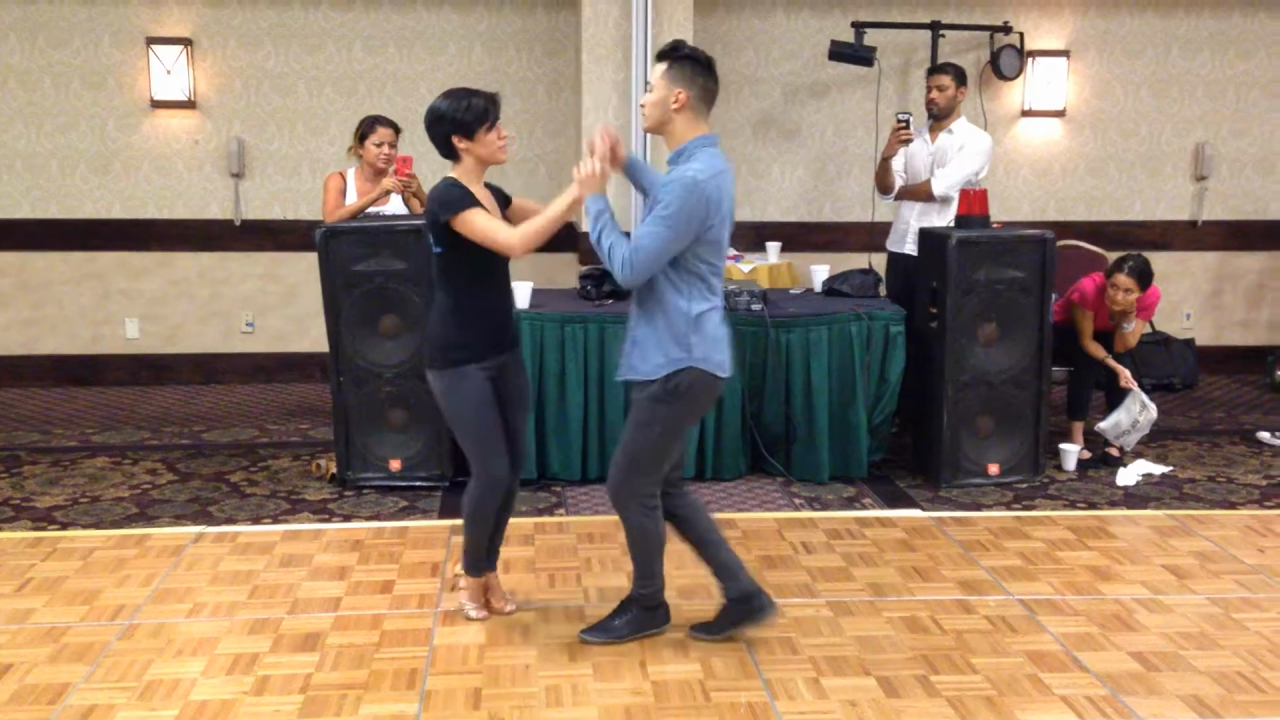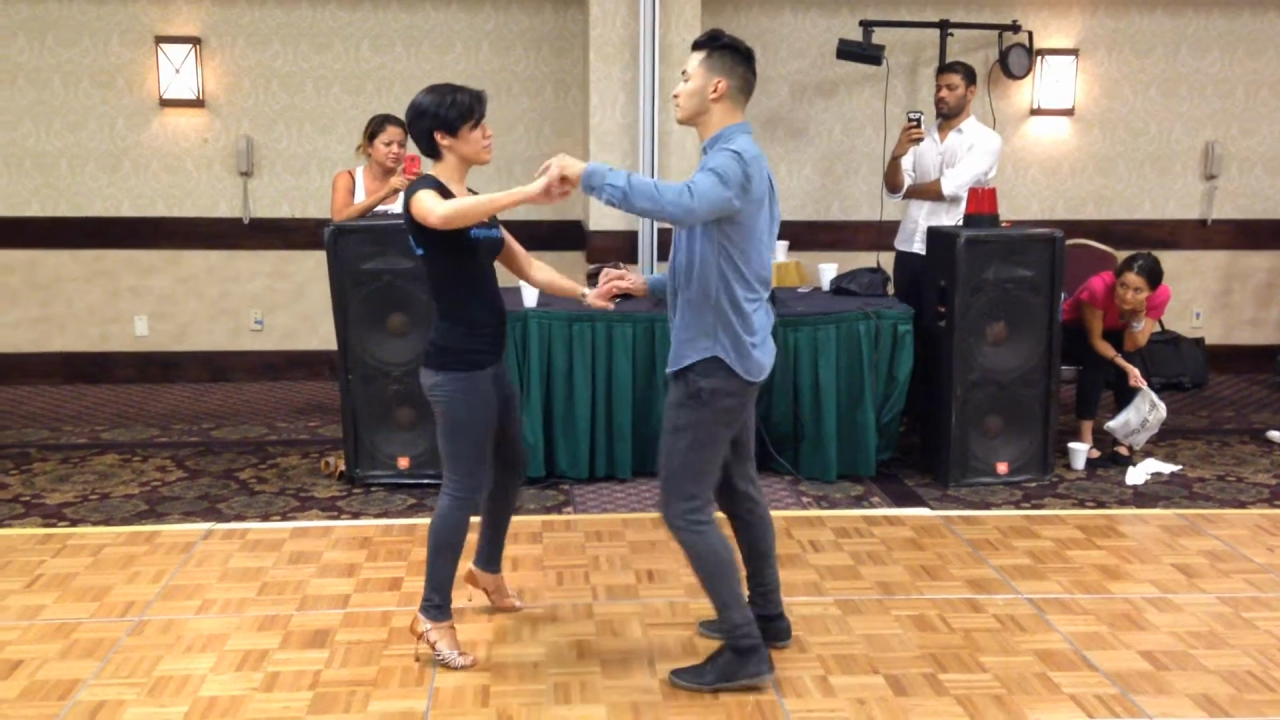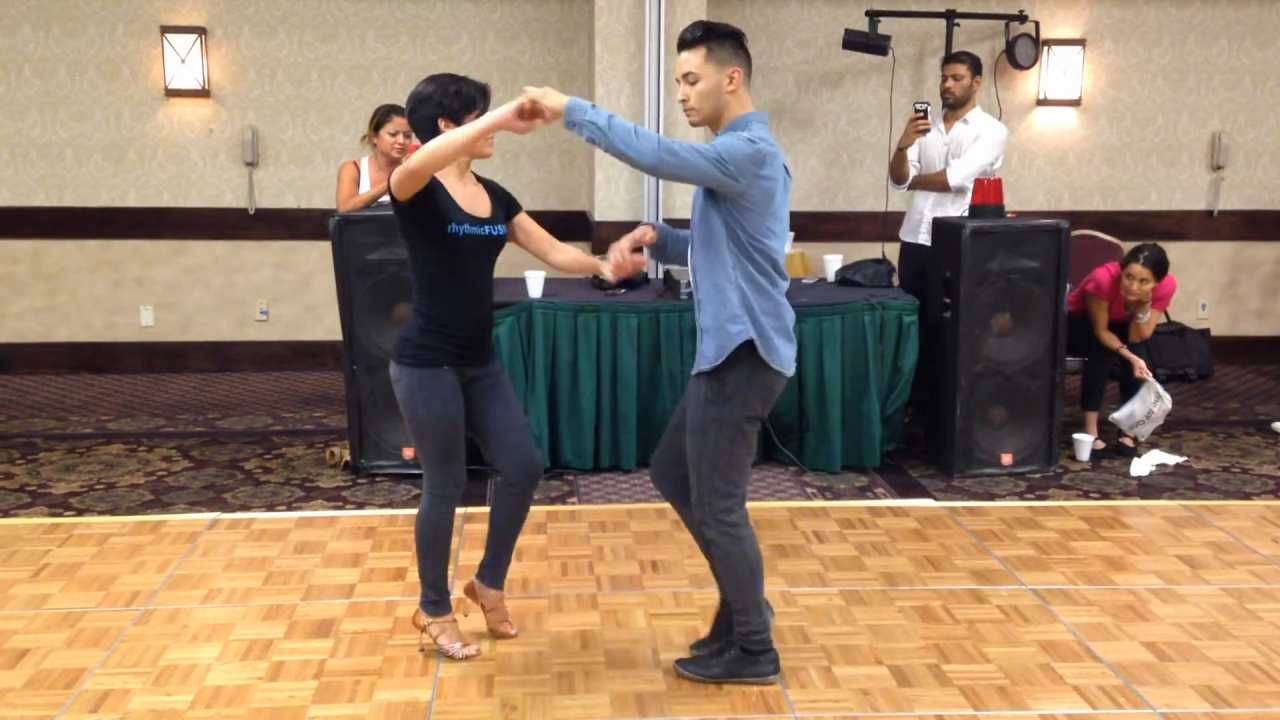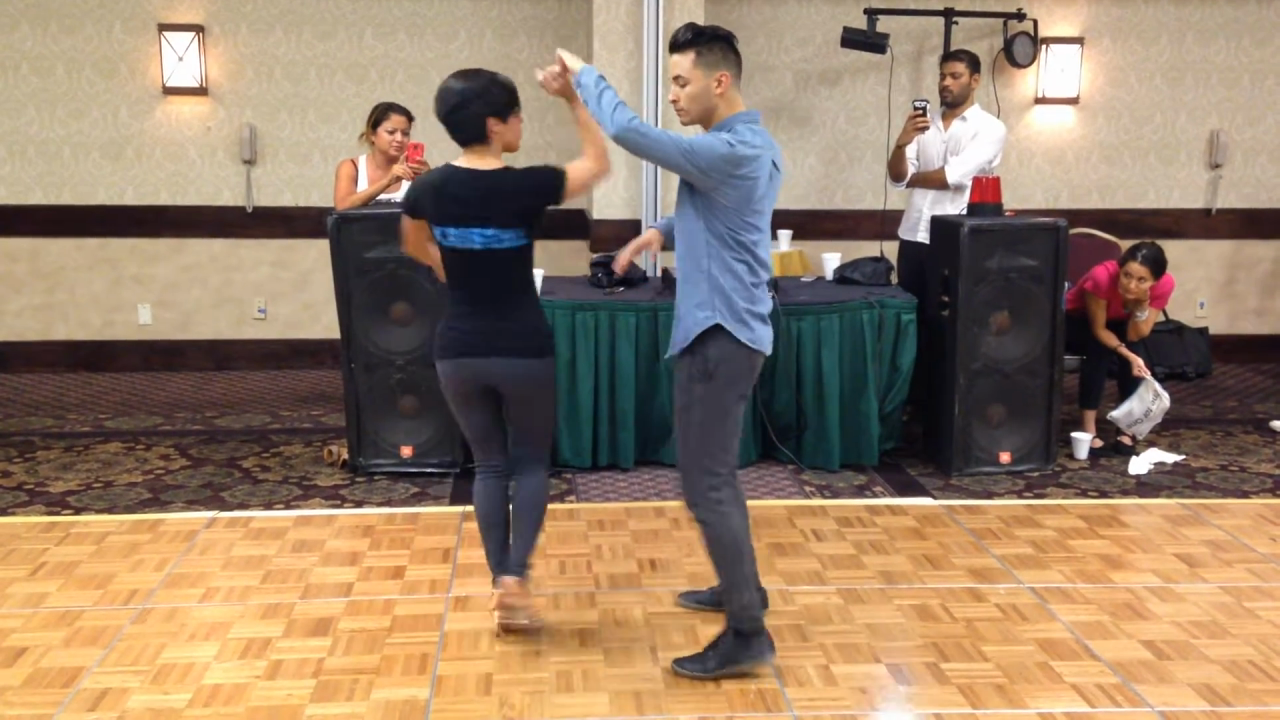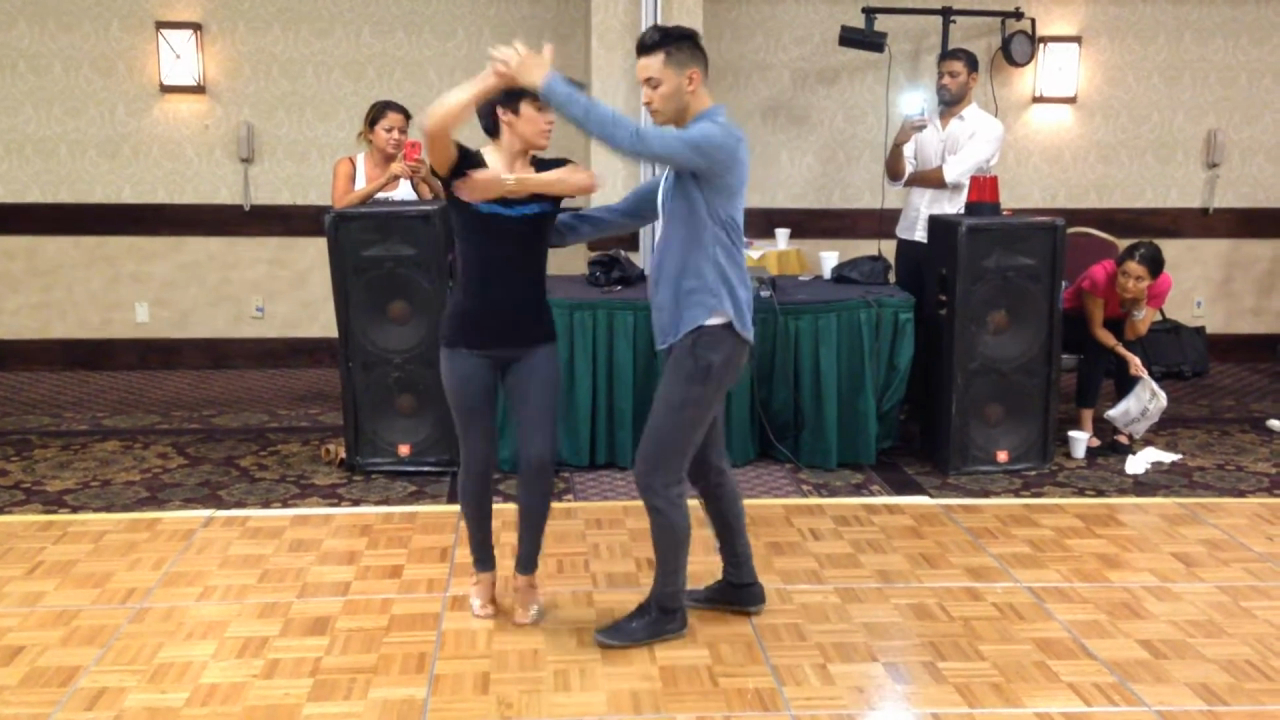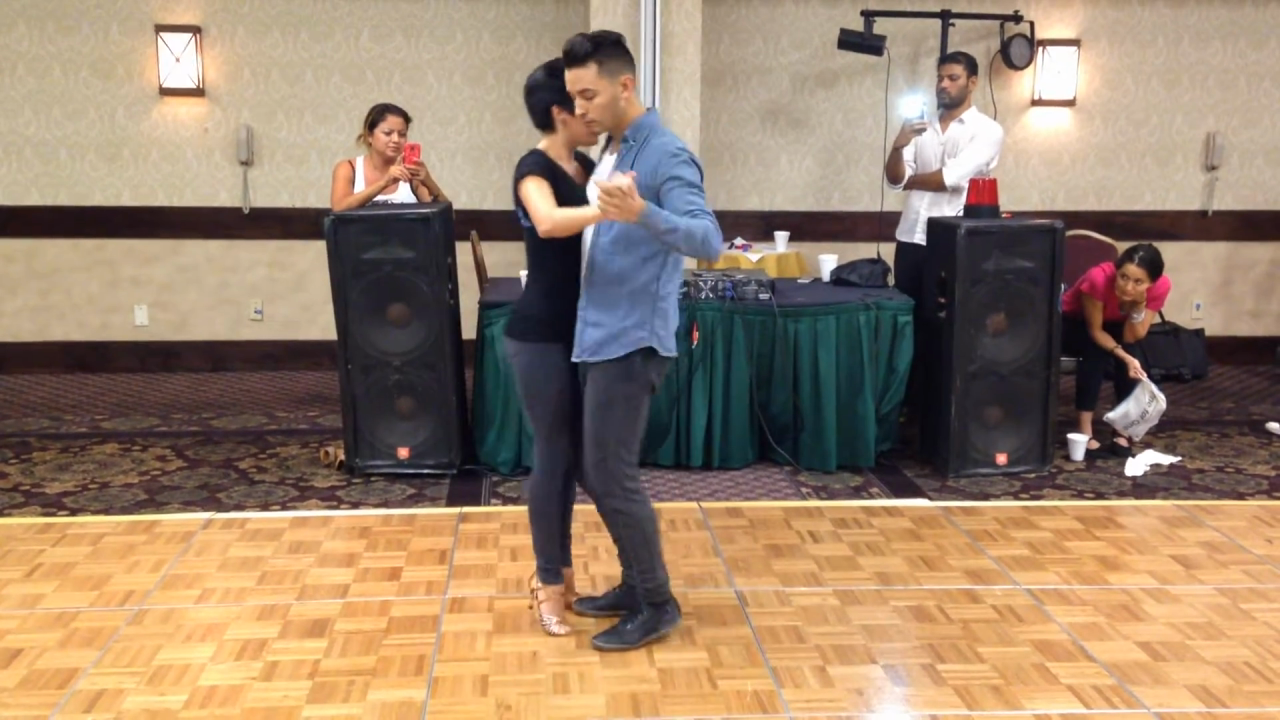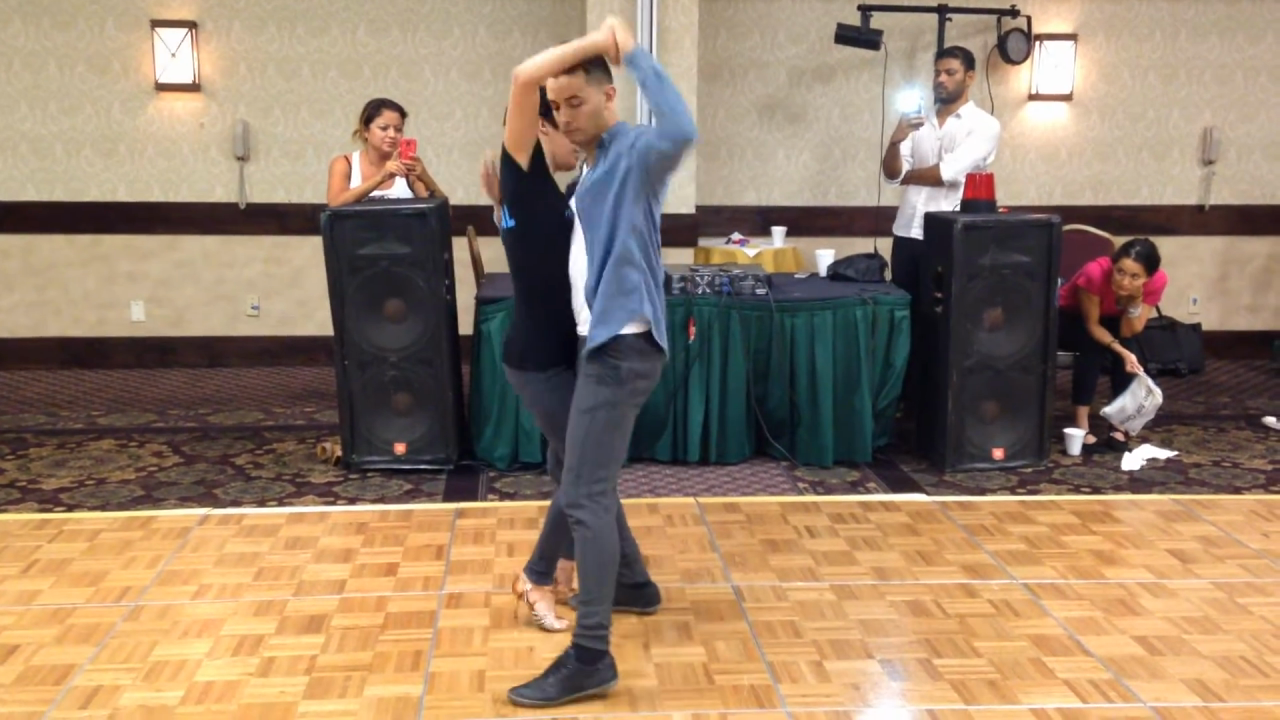
dt=0.5s
person 1, frame 1
left shoulder: (695, 181)
right shoulder: (696, 168)
left elbow: (629, 266)
left wrist: (598, 202)
right wrist: (627, 167)
left hip: (679, 363)
right hip: (673, 359)
left knee: (632, 488)
right knee: (663, 489)
left ankle: (646, 605)
right ankle: (743, 594)
person 1, frame 2
left shoulder: (734, 160)
right shoulder: (733, 159)
left elbow: (678, 204)
left wrist: (589, 175)
right wrist: (650, 285)
left hip: (713, 359)
right hip: (733, 355)
left knee: (684, 507)
right knee: (736, 490)
left ankle: (744, 649)
right ankle: (767, 615)
person 1, frame 3
left shoulder: (749, 152)
right shoulder: (738, 153)
left elbow: (655, 154)
right elbow: (705, 244)
left wrist: (573, 109)
right wrist: (655, 237)
left hip: (742, 354)
right hip: (728, 351)
left knee: (718, 503)
right knee: (673, 475)
left ankle: (752, 649)
right ankle: (740, 603)
person 1, frame 4
left shoulder: (729, 151)
right shoulder: (752, 146)
left elbow: (629, 133)
left wrist: (584, 74)
right wrist: (662, 231)
left hip: (719, 336)
right hip: (724, 333)
left knee: (709, 484)
right knee: (711, 472)
left ankle: (745, 634)
right ankle: (742, 586)
person 1, frame 5
left shoulder: (718, 139)
right shoulder: (686, 149)
left elbow: (631, 138)
right elbow: (630, 213)
left wrist: (549, 84)
right wrist: (548, 231)
left hip: (710, 331)
right hip: (691, 328)
left knee: (658, 471)
right knee: (704, 462)
left ankle: (666, 608)
right ankle: (741, 582)
person 1, frame 6
left shoulder: (666, 156)
right shoulder: (611, 151)
left elbow: (708, 241)
left wrist: (642, 215)
left hip: (633, 341)
right hip: (600, 336)
left knee: (613, 475)
right knee: (597, 471)
left ankle: (657, 603)
right ankle: (638, 584)
person 1, frame 7
left shoulder: (636, 151)
right shoulder: (590, 167)
left elbow: (681, 131)
left wrist: (633, 53)
left hip: (624, 343)
right hip: (599, 341)
left knee: (582, 493)
right knee: (588, 479)
left ankle: (591, 658)
right ankle: (632, 583)
person 2, frame 1
left shoulder: (489, 194)
right shoulder: (448, 198)
left elbow: (541, 223)
right elbow: (516, 243)
left wrist: (589, 185)
right wrist: (579, 187)
left hip: (504, 354)
right hip: (458, 362)
left knee: (509, 470)
right knee: (490, 471)
left ankle: (486, 571)
right ankle: (471, 572)
person 2, frame 2
left shoulder: (475, 203)
right shoulder: (424, 194)
left elbow: (526, 266)
right elbow: (445, 219)
left wrist: (586, 294)
right wrist: (531, 193)
left hip: (486, 361)
right hip: (456, 366)
left knee: (510, 467)
right knee: (464, 487)
left ankle: (486, 568)
right ankle: (433, 617)
person 2, frame 3
left shoulder: (495, 196)
right shoulder: (413, 188)
left elbow: (552, 251)
right elbow: (424, 158)
left wrist: (604, 263)
right wrist: (504, 117)
left hip: (481, 361)
right hip: (426, 364)
left knee: (523, 467)
right knee: (444, 486)
left ankle: (487, 582)
right ankle: (434, 611)
person 2, frame 4
left shoulder: (428, 187)
right shoulder: (524, 185)
left elbow: (413, 245)
right elbow: (597, 163)
right wrist: (571, 96)
left hip: (457, 351)
right hip: (523, 350)
left knee: (490, 466)
right knee: (531, 464)
left ankle: (503, 585)
right ankle: (515, 579)
person 2, frame 5
left shoulder: (544, 175)
right shoulder: (460, 166)
left elbow: (588, 181)
right elbow: (434, 125)
left wrist: (516, 180)
right wrist: (495, 76)
left hip: (532, 343)
right hip: (468, 343)
left knee: (539, 457)
right knee: (477, 460)
left ankle: (525, 572)
right ankle: (481, 570)
person 2, frame 6
left shoulder: (585, 167)
right shoulder: (534, 169)
right elbow: (549, 223)
right wrist: (607, 208)
left hip: (572, 333)
right hip: (536, 336)
left knee: (574, 452)
right knee: (553, 456)
left ankle: (559, 568)
right ankle: (547, 582)
person 2, frame 7
left shoulder: (548, 189)
right shoulder: (521, 169)
right elbow: (523, 77)
left hip: (558, 352)
right hip: (539, 360)
left knee: (572, 464)
left ankle: (564, 566)
right ankle: (537, 578)
person 3, frame 1
left shoulder: (976, 140)
right shoulder: (912, 136)
left elbow: (941, 188)
right elbow: (885, 190)
left wrist: (900, 190)
right wrist: (887, 157)
right hip: (901, 249)
right ankle: (903, 408)
person 3, frame 2
left shoulder: (986, 139)
right shoulder: (921, 135)
left elbow: (950, 187)
right elbow: (893, 189)
left wrist: (909, 190)
right wrist: (897, 155)
right hip: (909, 247)
right knee: (908, 331)
right ankle: (911, 409)
person 3, frame 3
left shoulder: (991, 130)
right shoulder: (926, 126)
left elbow: (956, 178)
right elbow: (898, 180)
left wrist: (912, 180)
right wrist: (902, 146)
right hip: (914, 237)
person 3, frame 4
left shoulder: (990, 128)
right shoulder: (924, 124)
left elbow: (955, 176)
right elbow: (897, 178)
left wrist: (912, 178)
right wrist: (901, 144)
right hip: (913, 235)
person 3, frame 5
left shoulder: (987, 126)
right shoulder: (922, 122)
left elbow: (952, 174)
right elbow: (894, 176)
left wrist: (910, 177)
right wrist: (898, 143)
right hip: (911, 235)
right knee: (909, 318)
right ankle: (911, 394)
person 3, frame 6
left shoulder: (987, 130)
right shoulder: (922, 125)
left elbow: (952, 177)
right elbow: (894, 179)
left wrist: (909, 180)
right wrist: (898, 146)
right hip: (911, 238)
right ankle: (910, 396)
person 3, frame 7
left shoulder: (984, 125)
right shoulder: (919, 119)
left elbow: (949, 173)
right elbow: (891, 174)
left wrist: (907, 175)
right wrist: (895, 141)
right hip: (908, 232)
right ankle: (907, 392)
person 4, frame 1
left shoulder: (1151, 296)
right shoulder: (1089, 288)
left elbow: (1122, 348)
right elbow: (1085, 341)
left wrist: (1130, 314)
right wrist: (1115, 367)
left hip: (1105, 336)
right hip: (1064, 334)
left knee: (1122, 359)
right knee: (1088, 361)
right ankle: (1076, 441)
person 4, frame 2
left shoulder: (1160, 295)
right shoulder: (1098, 287)
left elbow: (1131, 346)
right elbow: (1094, 339)
left wrist: (1139, 313)
right wrist: (1125, 366)
left hip: (1114, 335)
right hip: (1073, 333)
left knee: (1131, 358)
right knee: (1097, 360)
right ankle: (1085, 440)
person 4, frame 3
left shoulder: (1166, 286)
right shoulder: (1103, 278)
left elbow: (1137, 338)
right elbow: (1100, 331)
left wrist: (1144, 305)
right wrist: (1130, 357)
left hip: (1120, 326)
right hip: (1078, 324)
right knee: (1102, 350)
right ankle: (1090, 431)
person 4, frame 4
left shoulder: (1164, 285)
right shoulder: (1102, 277)
left elbow: (1135, 336)
right elbow: (1098, 329)
left wrist: (1143, 303)
right wrist: (1129, 356)
left hip: (1118, 324)
right hip: (1076, 322)
left knee: (1135, 347)
right knee: (1100, 349)
right ankle: (1088, 430)
person 4, frame 5
left shoulder: (1161, 284)
right shoulder: (1099, 276)
left elbow: (1132, 335)
right elbow: (1095, 328)
left wrist: (1140, 303)
right wrist: (1126, 355)
left hip: (1115, 323)
right hip: (1073, 321)
left knee: (1131, 347)
right knee: (1098, 347)
left ankle: (1123, 428)
right ankle: (1085, 429)
person 4, frame 6
left shoulder: (1161, 286)
right shoulder: (1099, 278)
left elbow: (1131, 338)
right elbow: (1094, 330)
left wrist: (1139, 305)
right wrist: (1125, 357)
left hip: (1114, 326)
right hip: (1073, 324)
left knee: (1131, 349)
right knee: (1097, 350)
left ankle: (1123, 429)
right ankle: (1084, 432)
person 4, frame 7
left shoulder: (1157, 281)
right shoulder: (1095, 273)
left elbow: (1128, 333)
right elbow: (1091, 325)
left wrist: (1136, 300)
right wrist: (1121, 351)
left hip: (1110, 321)
right hip: (1070, 319)
left knee: (1127, 344)
right knee: (1093, 345)
right ankle: (1081, 427)
